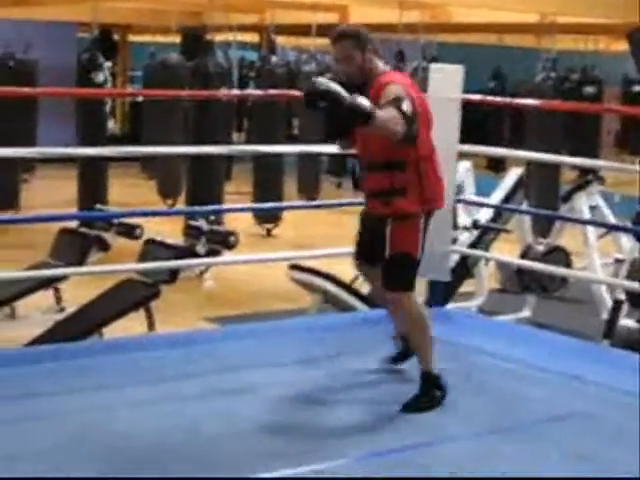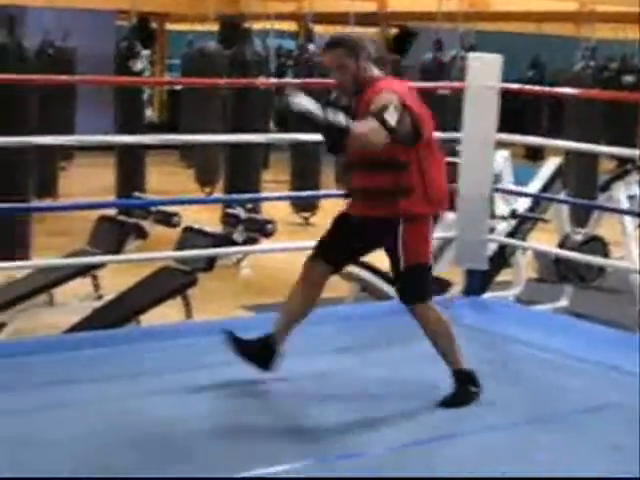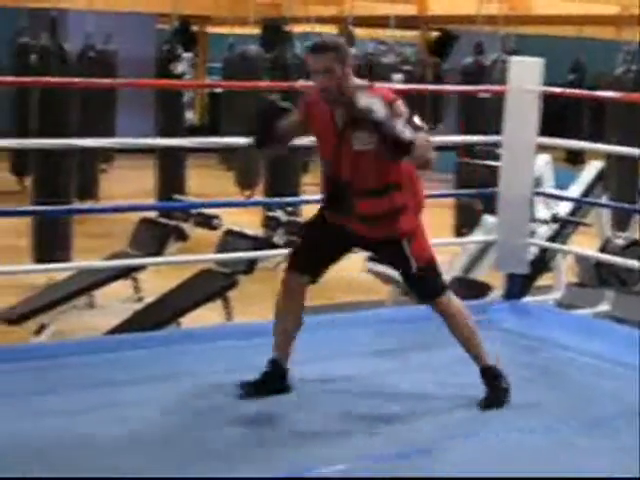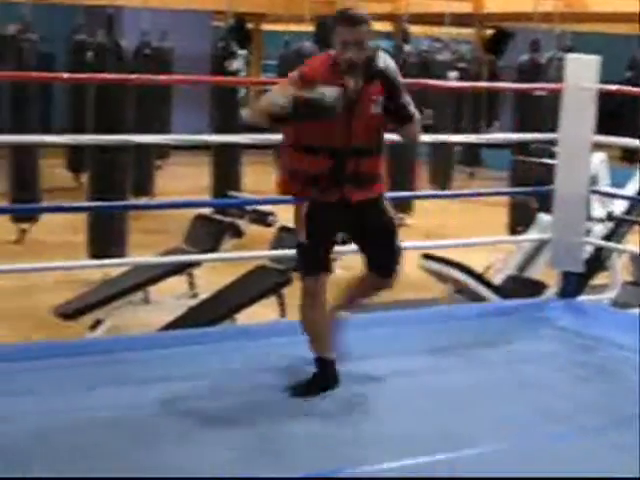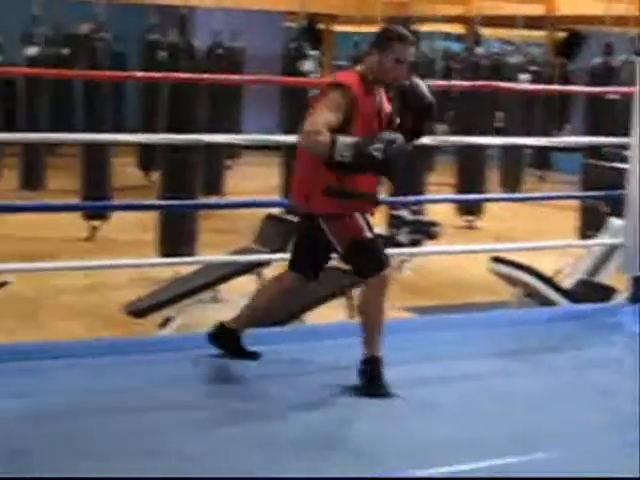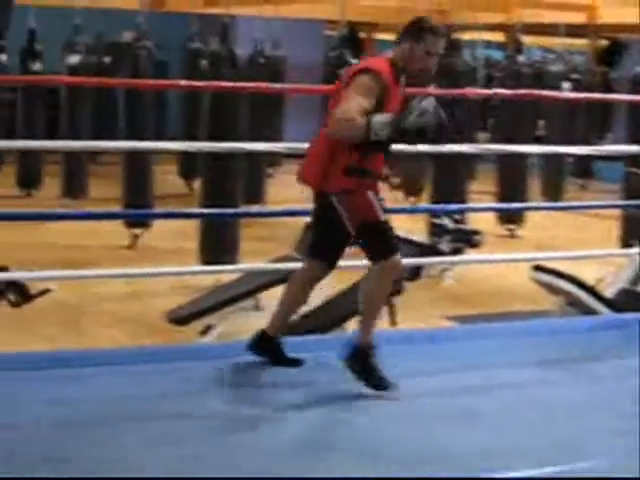
dt=0.2s
person 1, frame 1
left shoulder: (394, 90)
right shoulder: (369, 88)
left elbow: (395, 127)
right elbow: (365, 136)
left wrist: (342, 98)
right wrist: (341, 105)
left hip: (405, 204)
right hip: (381, 200)
left knee: (397, 290)
right knee: (371, 268)
left ankle: (432, 381)
right ankle: (408, 339)
person 1, frame 2
left shoulder: (387, 97)
right shoulder: (369, 94)
left elbow: (377, 139)
right elbow: (347, 143)
left wrist: (326, 117)
right wrist: (330, 125)
left hip: (407, 210)
right hip: (370, 206)
left knee: (416, 300)
right knee: (316, 267)
left ankle: (465, 377)
right ankle: (268, 348)
person 1, frame 3
left shoulder: (386, 103)
right shoulder: (317, 101)
left elbow: (425, 153)
right elbow: (281, 132)
left wrist: (384, 124)
right wrist: (272, 129)
left hip: (392, 217)
right hip: (341, 211)
left knee: (436, 297)
right knee: (295, 279)
left ankle: (490, 372)
right ankle: (277, 373)
person 1, frame 4
left shoulder: (382, 78)
right shoulder: (308, 74)
left elbow: (413, 131)
right elbow: (256, 113)
left wrist: (396, 91)
right wrist: (299, 103)
left hip: (364, 188)
right hip: (319, 189)
left knee: (385, 272)
right knee: (313, 276)
left ankle: (331, 317)
right ankle: (325, 367)
person 1, frame 5
left shoulder: (376, 94)
right shoulder: (345, 92)
left elbow: (389, 153)
right elbow: (311, 139)
right wrist: (365, 149)
left hip: (330, 197)
right hip: (328, 198)
left knee: (298, 275)
right knee: (377, 274)
left ankle: (228, 331)
right ankle: (371, 365)
person 1, frame 6
left shoulder: (386, 77)
right shoulder: (373, 78)
right elbow: (341, 126)
right wrist: (398, 120)
left hip: (343, 178)
right hip: (341, 180)
left knee: (318, 264)
right knee: (389, 261)
left ankle: (268, 339)
right ankle: (363, 351)
